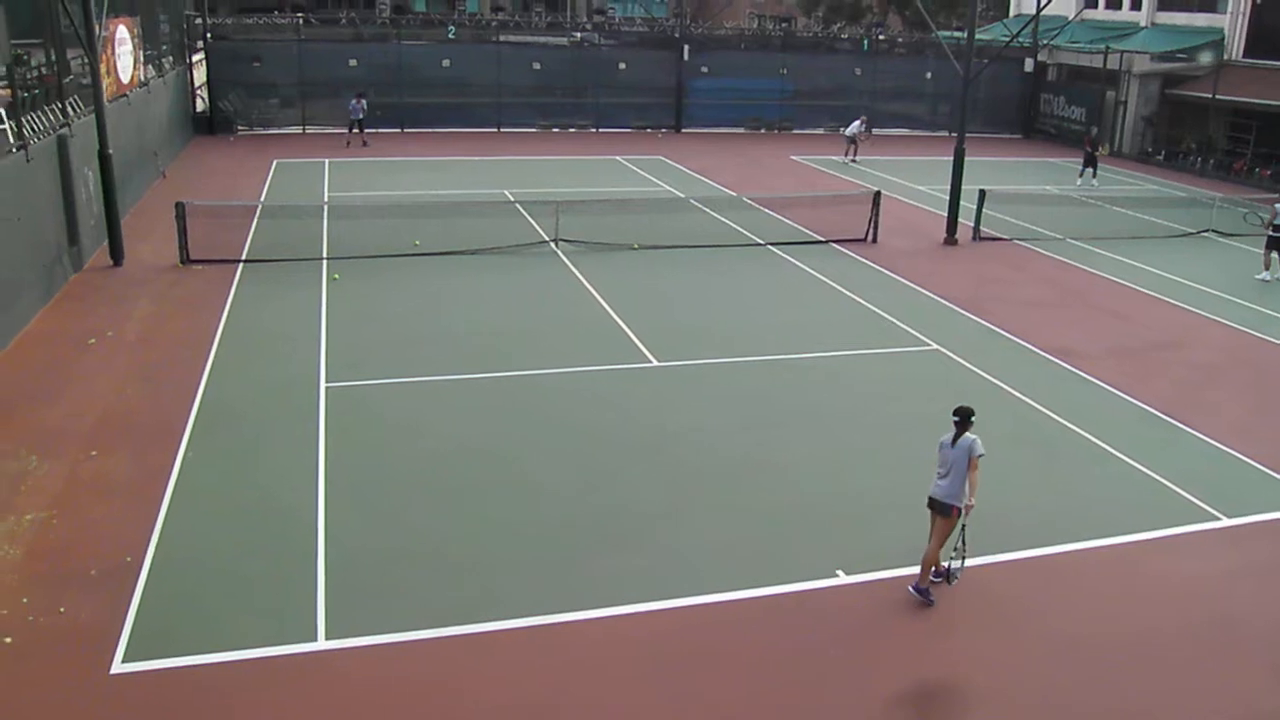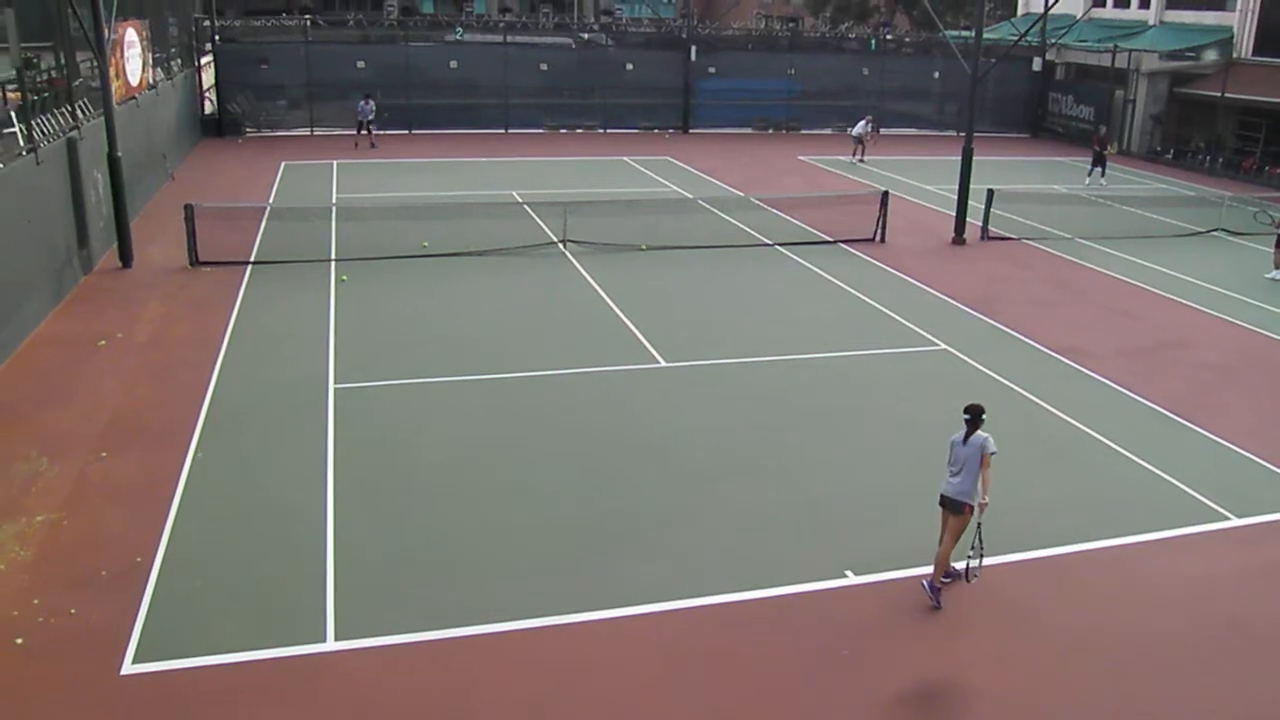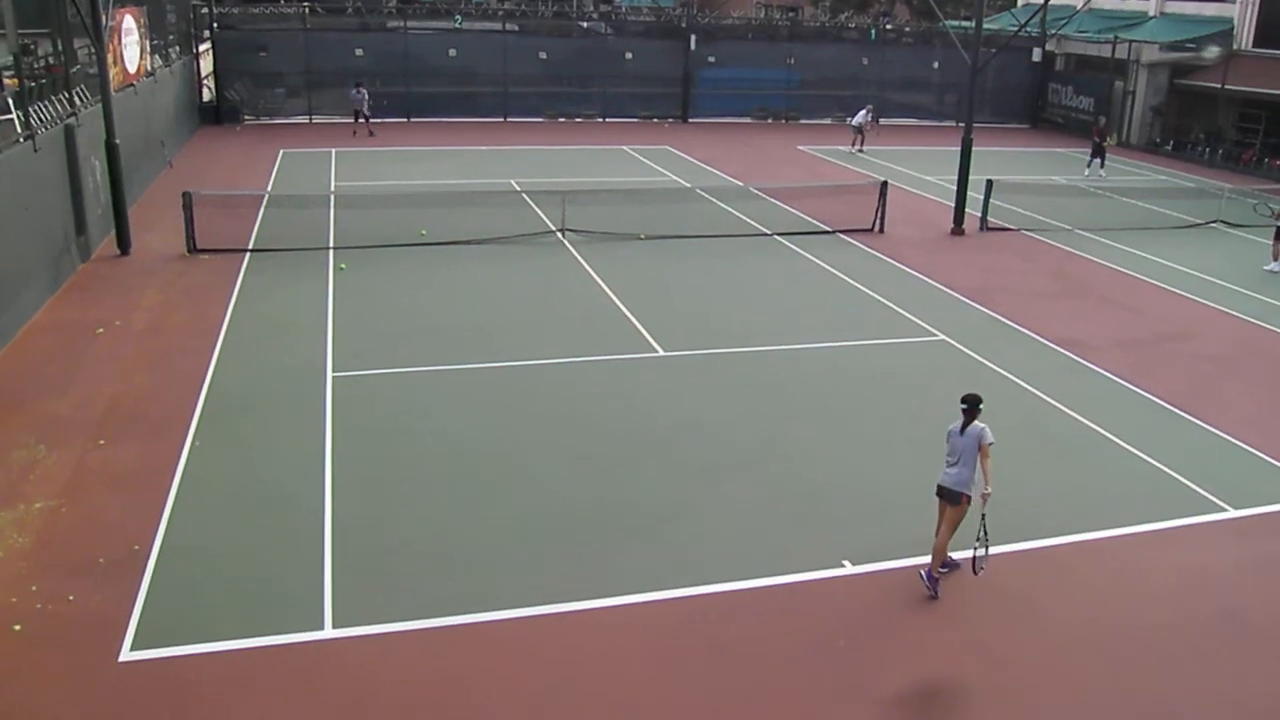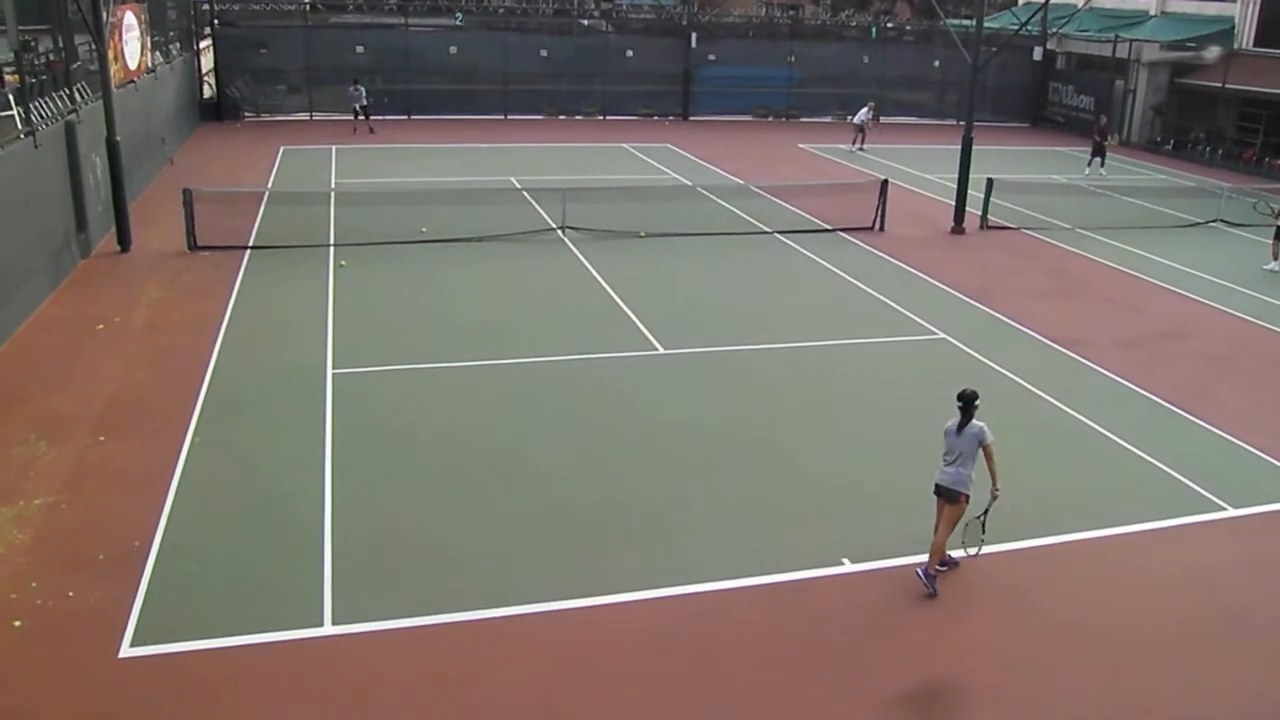
dt=0.4s
person 1, frame 1
left shoulder: (944, 440)
right shoulder: (973, 441)
right elbow: (973, 470)
right wrist: (971, 497)
left hip: (936, 494)
right hip: (952, 499)
left knee: (935, 538)
right knee: (936, 541)
left ankle: (938, 570)
right ankle: (921, 584)
person 1, frame 2
left shoulder: (956, 438)
right shoulder: (985, 439)
right elbow: (985, 468)
right wrist: (985, 495)
left hip: (947, 491)
right hip: (964, 497)
left knee: (946, 536)
right knee: (949, 540)
left ankle: (946, 570)
right ankle: (934, 582)
person 1, frame 3
left shoulder: (952, 428)
right shoulder: (981, 430)
right elbow: (985, 458)
right wrist: (987, 485)
left hip: (944, 482)
right hip: (961, 487)
left knee: (942, 526)
right knee: (946, 531)
left ankle: (943, 560)
right ankle: (932, 572)
person 1, frame 4
left shoulder: (949, 426)
right shoulder: (980, 429)
right elbow: (989, 458)
right wrist: (995, 484)
left hip: (942, 480)
right hip: (959, 485)
left knee: (940, 525)
right knee: (945, 529)
left ankle: (942, 558)
right ankle: (929, 570)
